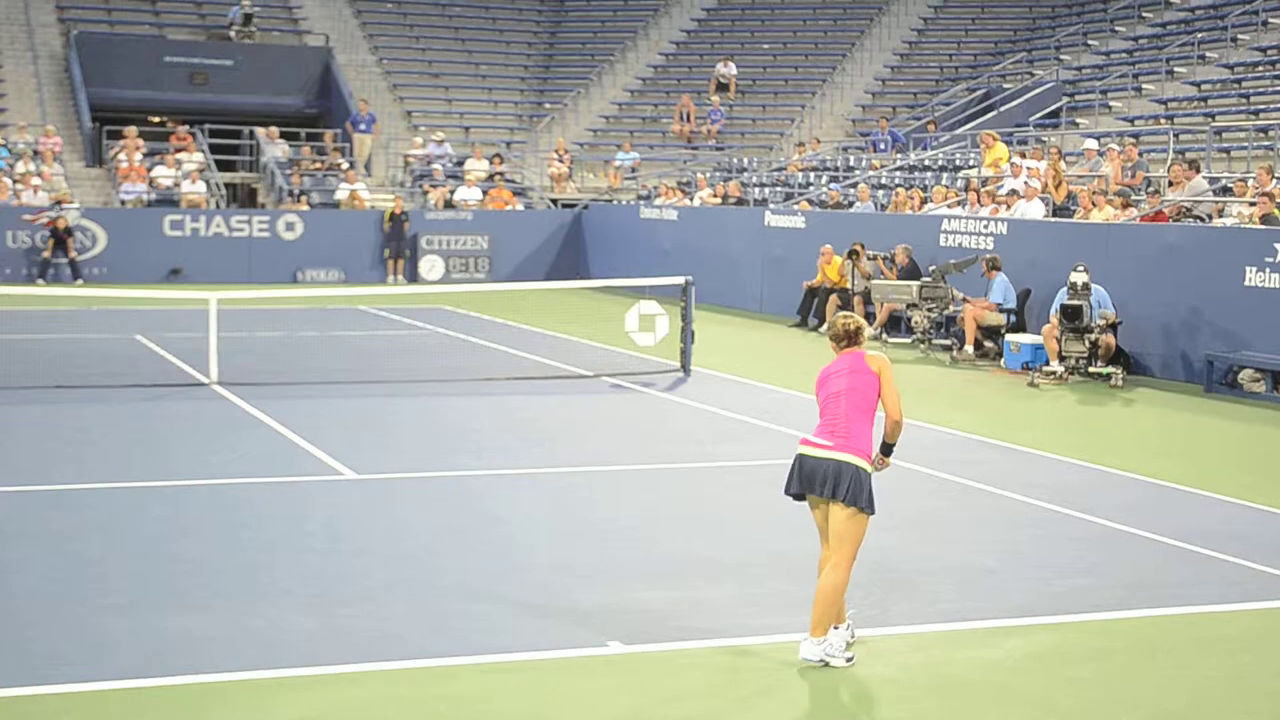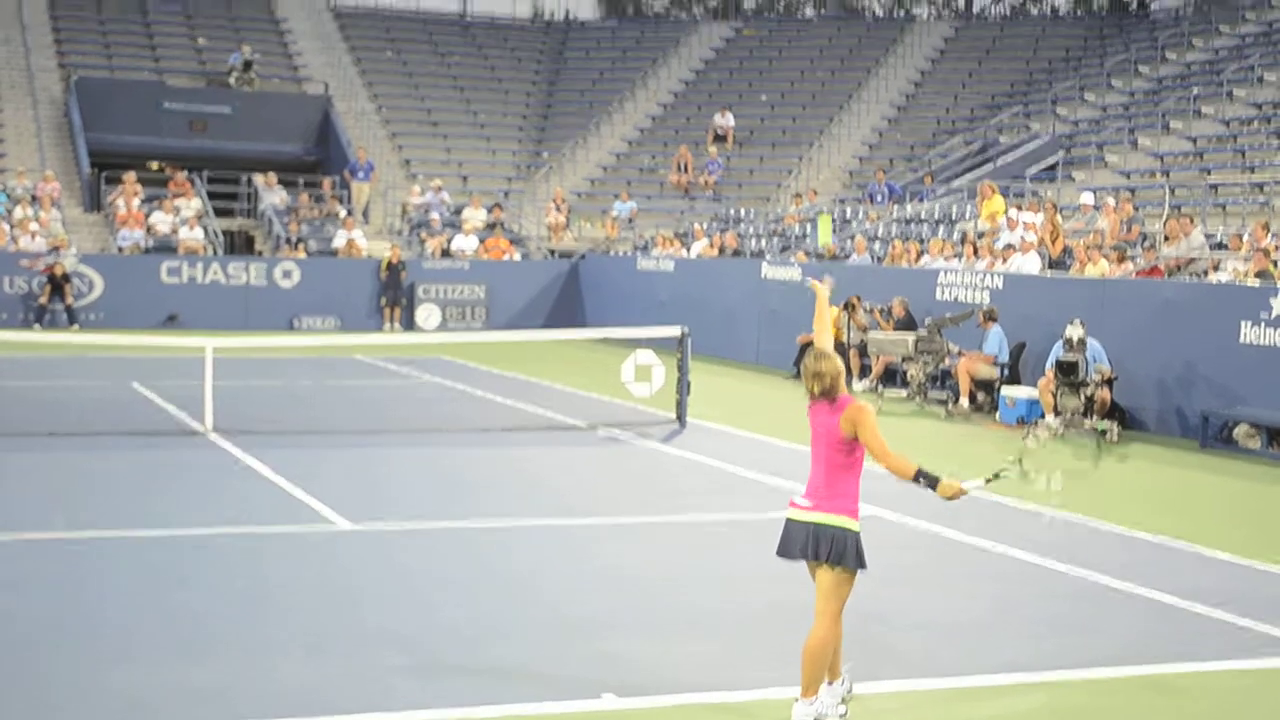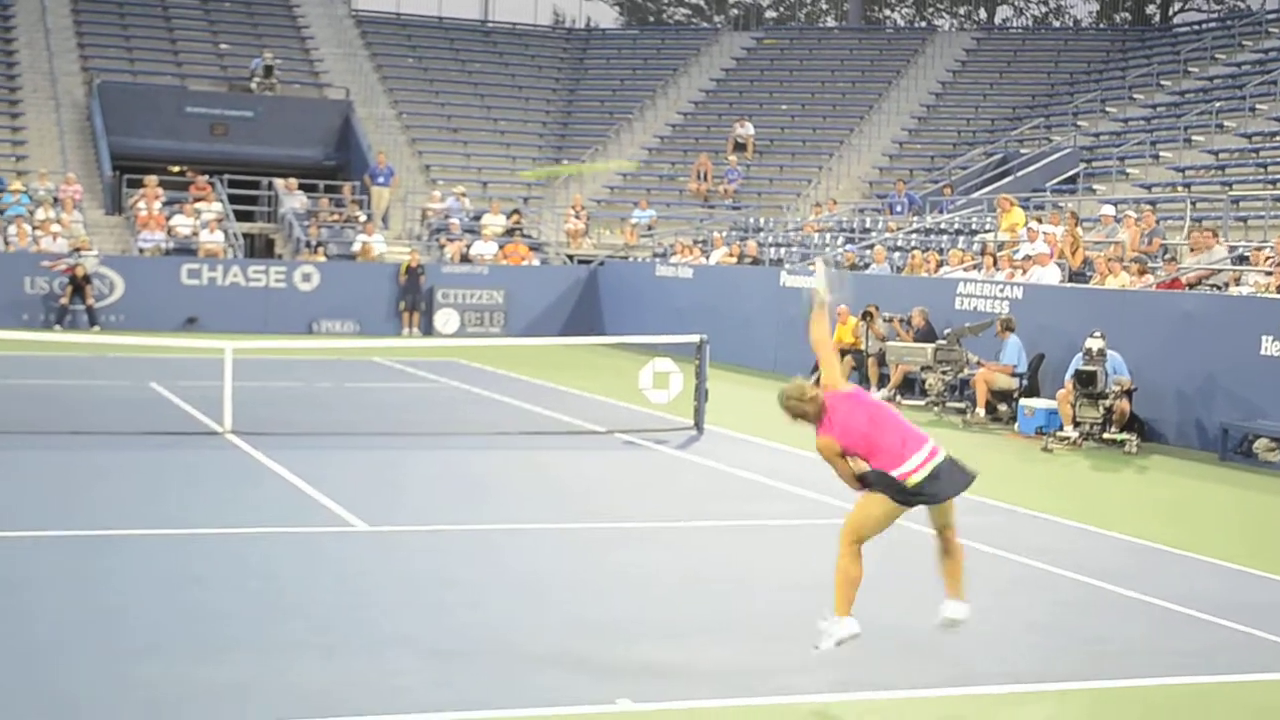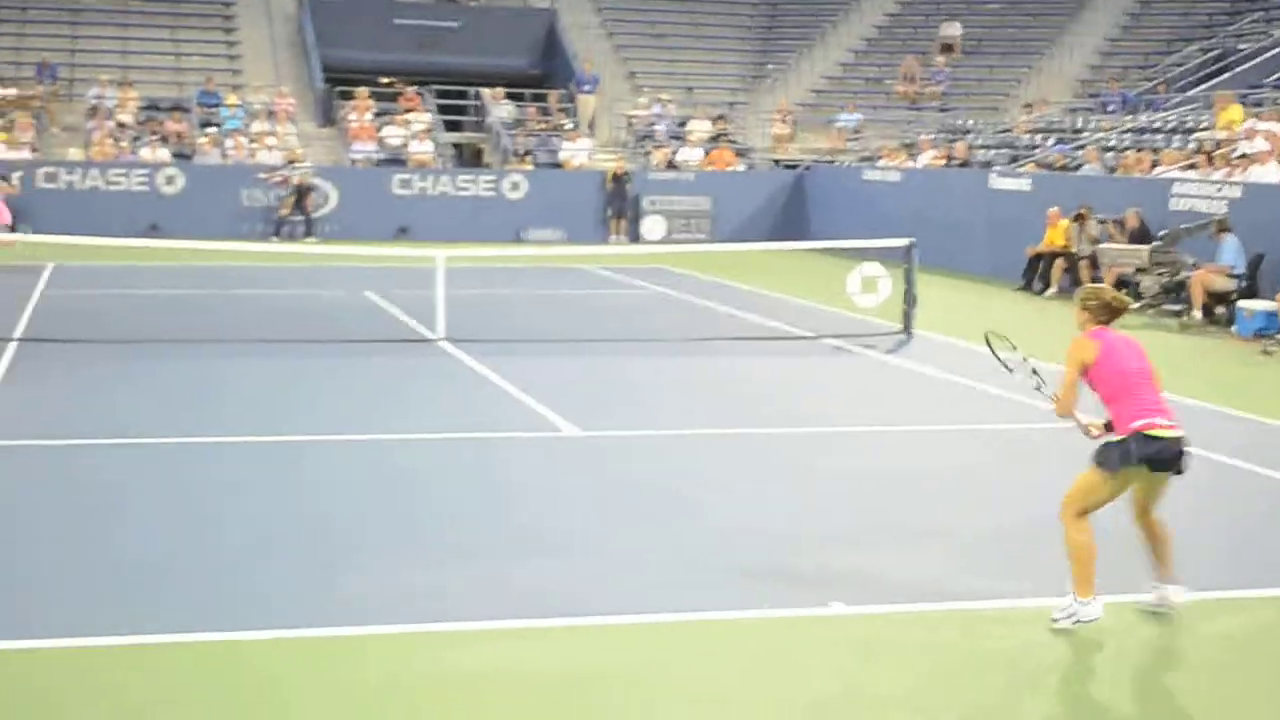
dt=1s
person 1, frame 1
left shoulder: (825, 372)
right shoulder: (877, 360)
right elbow: (894, 416)
right wrist: (885, 453)
left hip: (812, 456)
right hip: (847, 465)
left knee: (832, 553)
right knee: (841, 562)
left ankle: (838, 626)
right ankle: (815, 641)
person 1, frame 2
left shoulder: (815, 399)
right shoulder: (855, 411)
left elbow: (821, 342)
right elbow: (887, 458)
left wrist: (822, 298)
right wrist: (938, 484)
left hip: (805, 519)
right hip: (834, 527)
left knee: (831, 608)
right knee: (826, 617)
left ankle: (833, 683)
person 1, frame 3
left shoulder: (827, 441)
right shoulder: (837, 390)
left elbow: (856, 481)
right elbow: (825, 344)
right wrist: (820, 305)
left hip: (904, 481)
right hip: (934, 461)
left knee: (849, 540)
right knee: (946, 532)
left ankle: (842, 621)
right ankle: (956, 601)
person 1, frame 4
left shoulder: (1082, 345)
right shoulder: (1132, 343)
left elbow: (1065, 406)
left wrist: (1063, 407)
left hip: (1136, 439)
right hip: (1168, 438)
left knee: (1072, 512)
right knee: (1144, 512)
left ankle: (1085, 601)
right ankle: (1166, 587)
